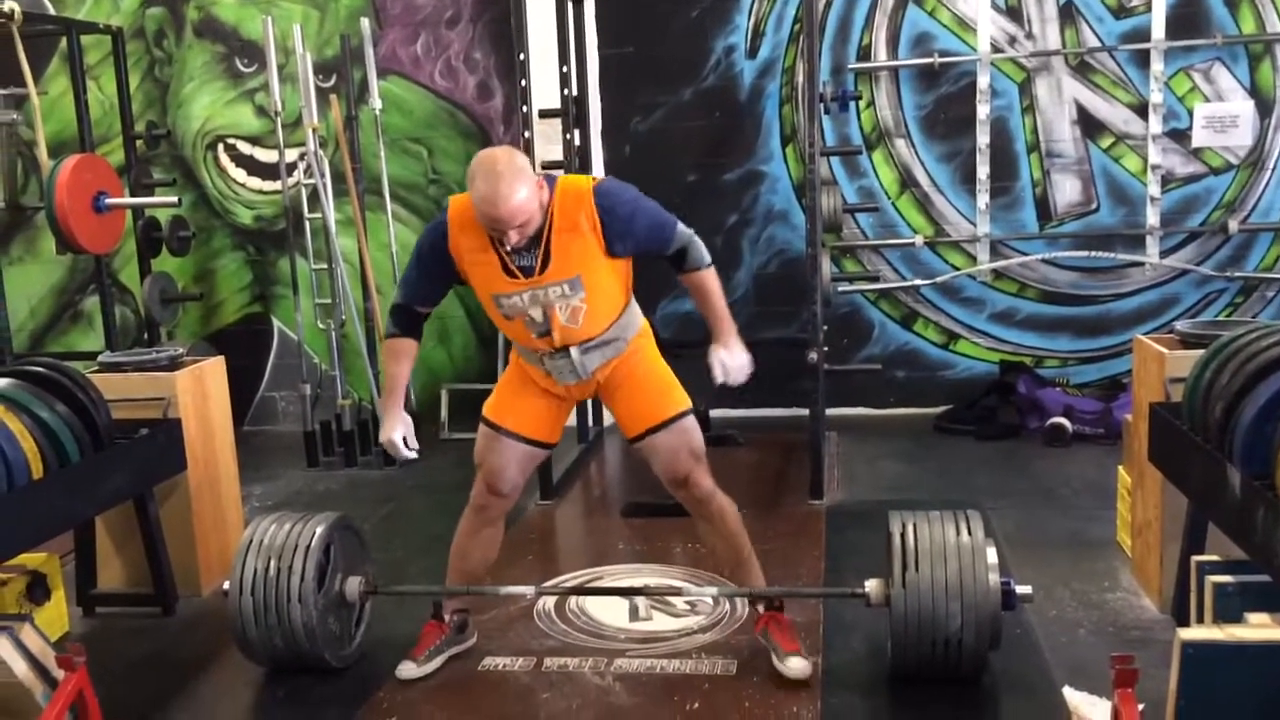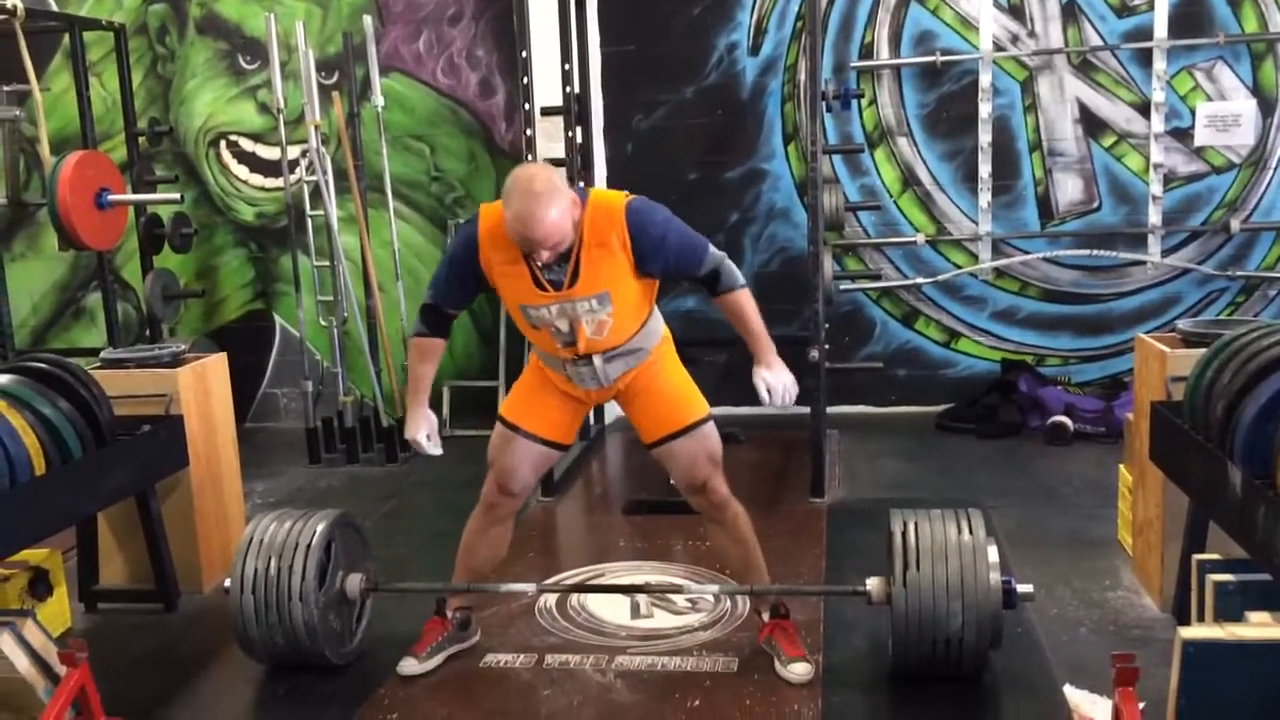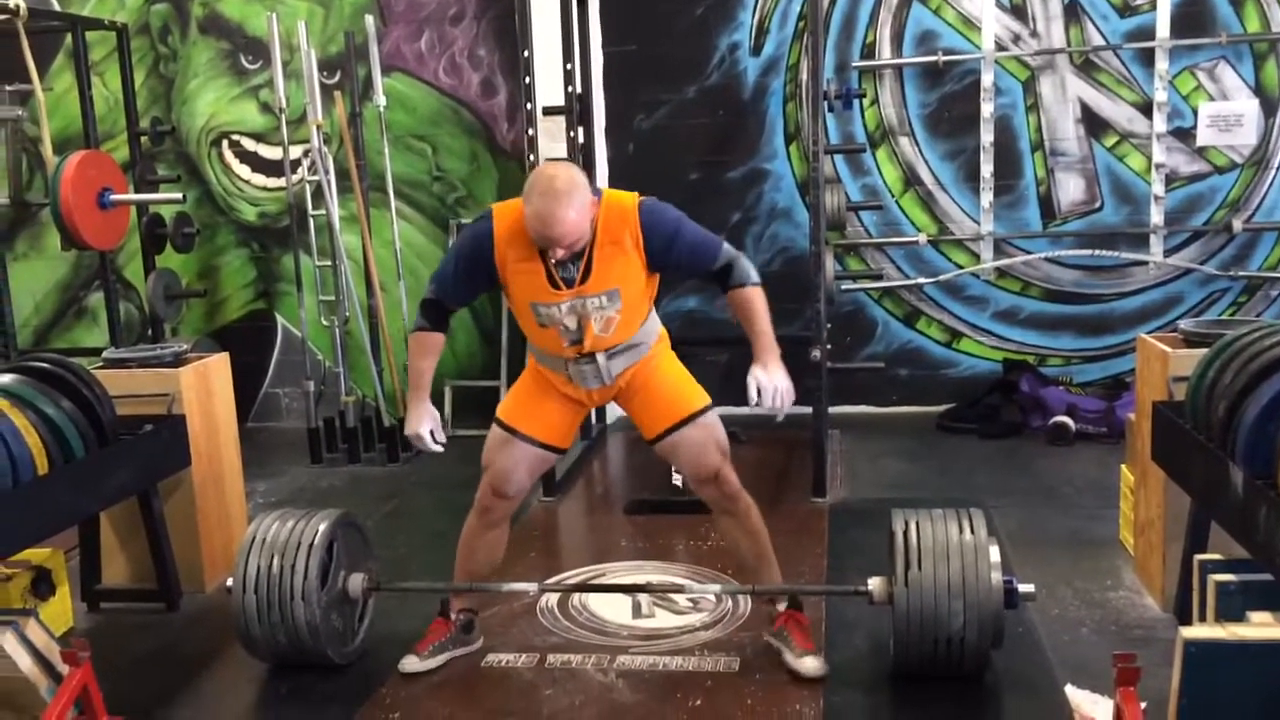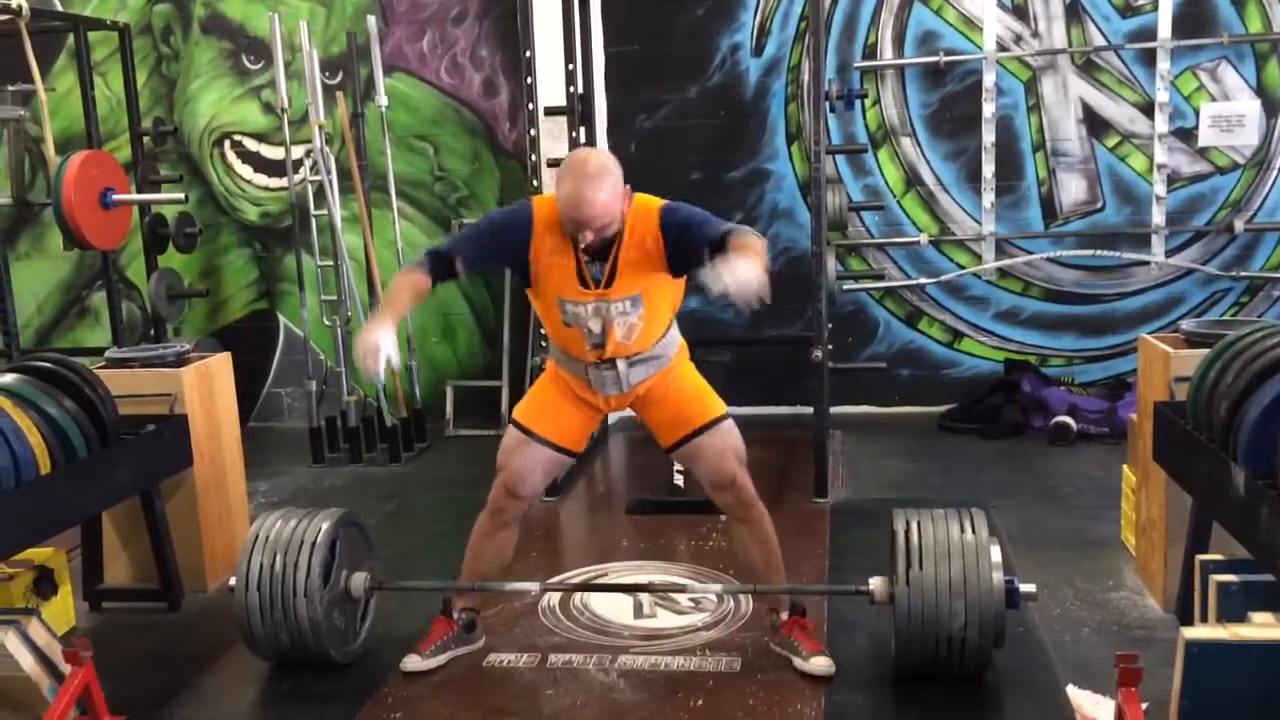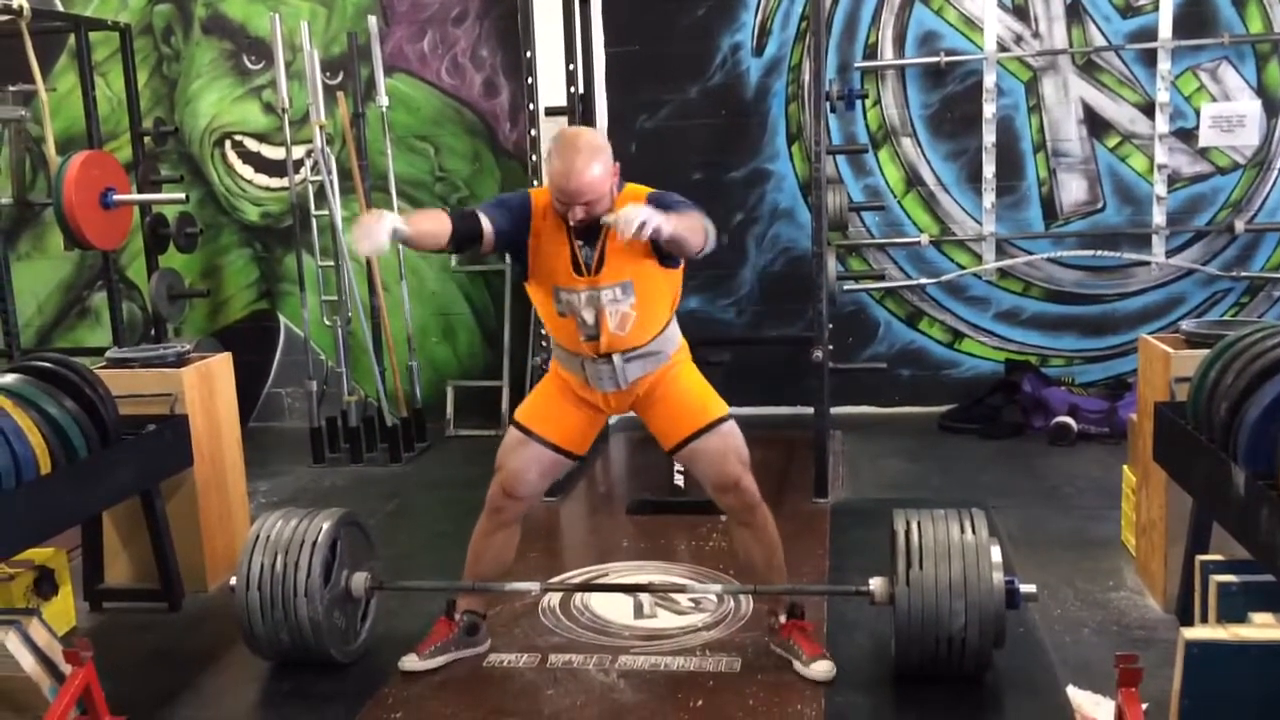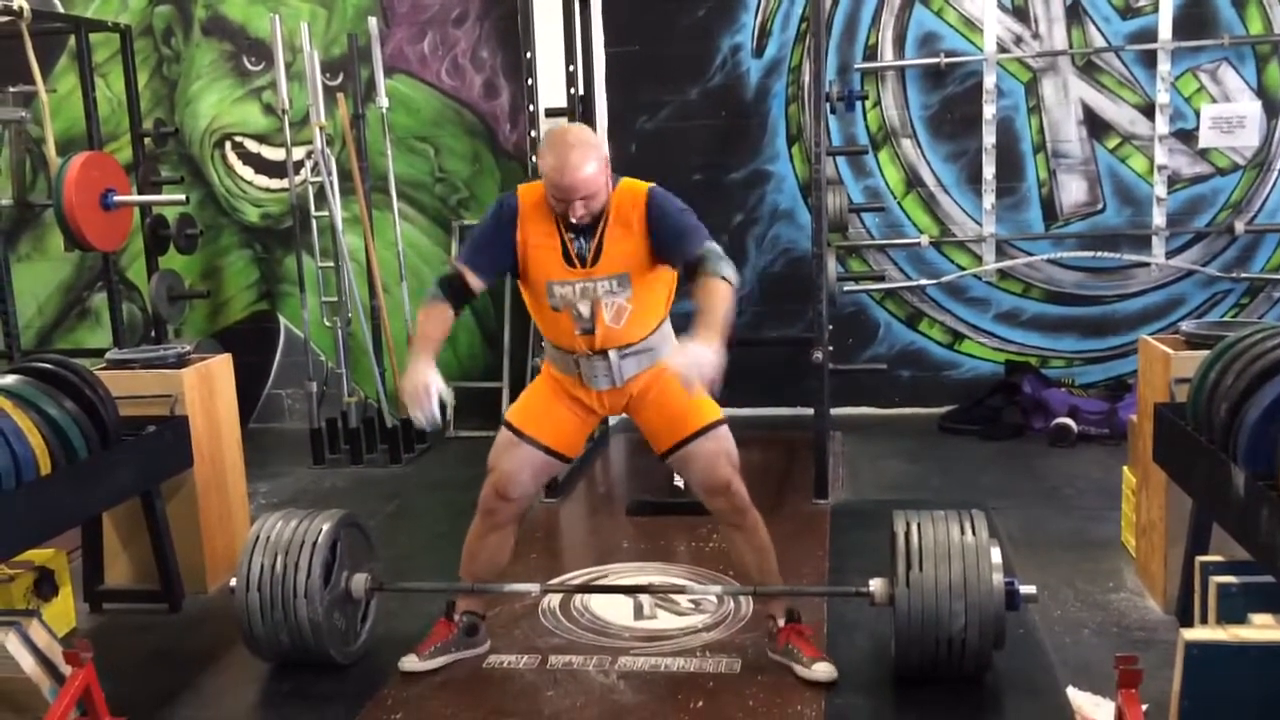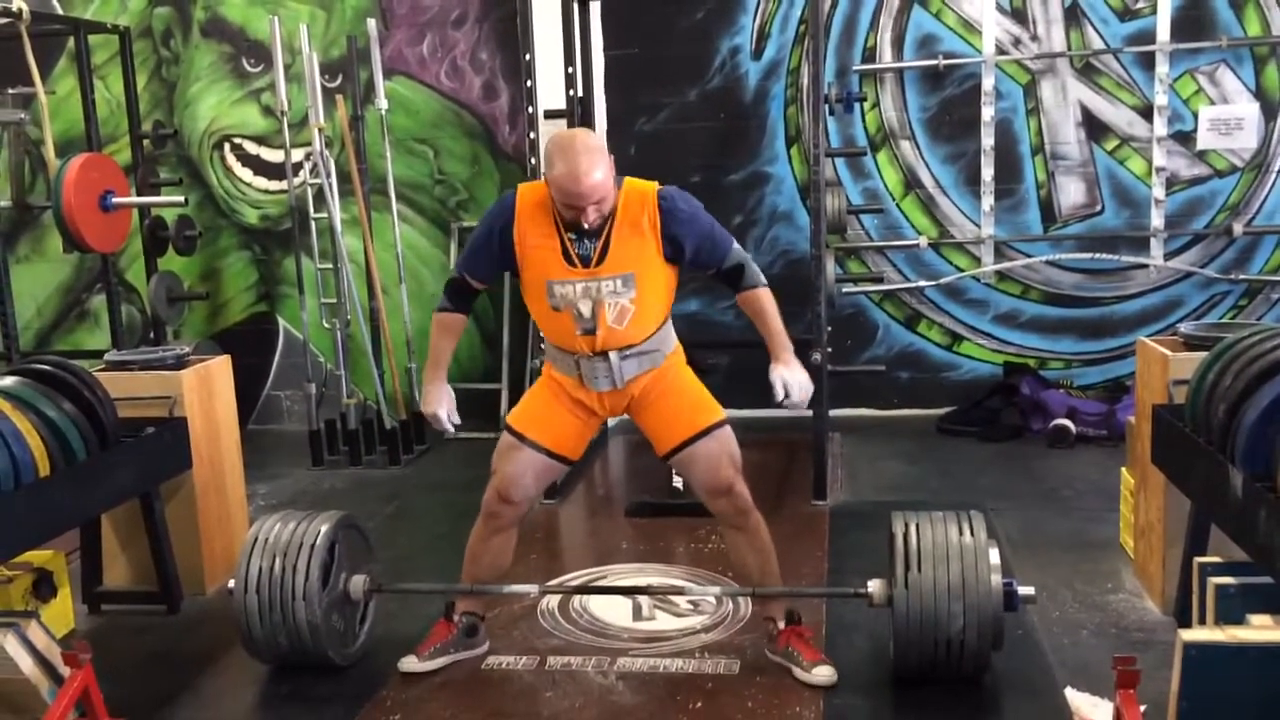
dt=0.2s
person 1, frame 1
left shoulder: (599, 203)
right shoulder: (451, 230)
left elbow: (685, 249)
right elbow: (406, 315)
left wrist: (725, 337)
right wrist: (392, 407)
left hip: (621, 352)
right hip: (536, 366)
left knee: (694, 484)
right knee: (490, 493)
left ankle: (769, 615)
right ankle: (451, 623)
person 1, frame 2
left shoulder: (630, 220)
right shoulder: (481, 237)
left elbow: (717, 271)
right elbow: (435, 314)
left wrist: (766, 357)
right wrist: (417, 405)
left hip: (641, 360)
right hip: (555, 370)
left knee: (709, 490)
right knee: (501, 492)
left ankle: (773, 621)
right ankle: (453, 619)
person 1, frame 3
left shoulder: (639, 222)
right shoulder: (496, 233)
left elbow: (728, 268)
right elbow: (436, 307)
left wrist: (765, 355)
right wrist: (419, 399)
left hip: (641, 360)
right hip: (554, 373)
left knee: (719, 482)
right knee: (495, 494)
left ankle: (783, 615)
right ankle: (456, 622)
person 1, frame 4
left shoulder: (664, 220)
right shoulder: (528, 226)
left elbow: (741, 238)
right elbow: (439, 262)
left wrist: (748, 261)
right wrist: (385, 320)
left hip: (659, 369)
right hip: (573, 376)
left knee: (735, 488)
right knee: (507, 496)
left ankle: (786, 621)
right ankle: (459, 621)
person 1, frame 5
left shoulder: (652, 206)
right shoulder: (526, 210)
left elbow: (699, 235)
right elbow: (462, 227)
left wrist: (657, 222)
right wrist: (394, 223)
left hip: (659, 366)
right hip: (574, 374)
left knee: (738, 488)
right knee: (507, 495)
left ankle: (787, 622)
right ankle: (464, 623)
person 1, frame 6
left shoulder: (651, 208)
right shoulder: (516, 215)
left elbow: (714, 265)
right elbow: (455, 286)
left wrist: (707, 339)
right wrist: (422, 360)
left hip: (653, 368)
right hip: (567, 375)
left knee: (728, 494)
right knee: (500, 497)
left ankle: (784, 629)
right ankle: (464, 626)
person 1, frame 7
left shoulder: (661, 208)
right shoulder: (514, 214)
left elbow: (739, 270)
right elbow: (460, 291)
left wrist: (784, 353)
right wrist: (435, 379)
left hip: (654, 370)
right hip: (567, 377)
left knee: (730, 494)
right knee: (503, 499)
left ankle: (784, 632)
right ankle: (463, 626)
